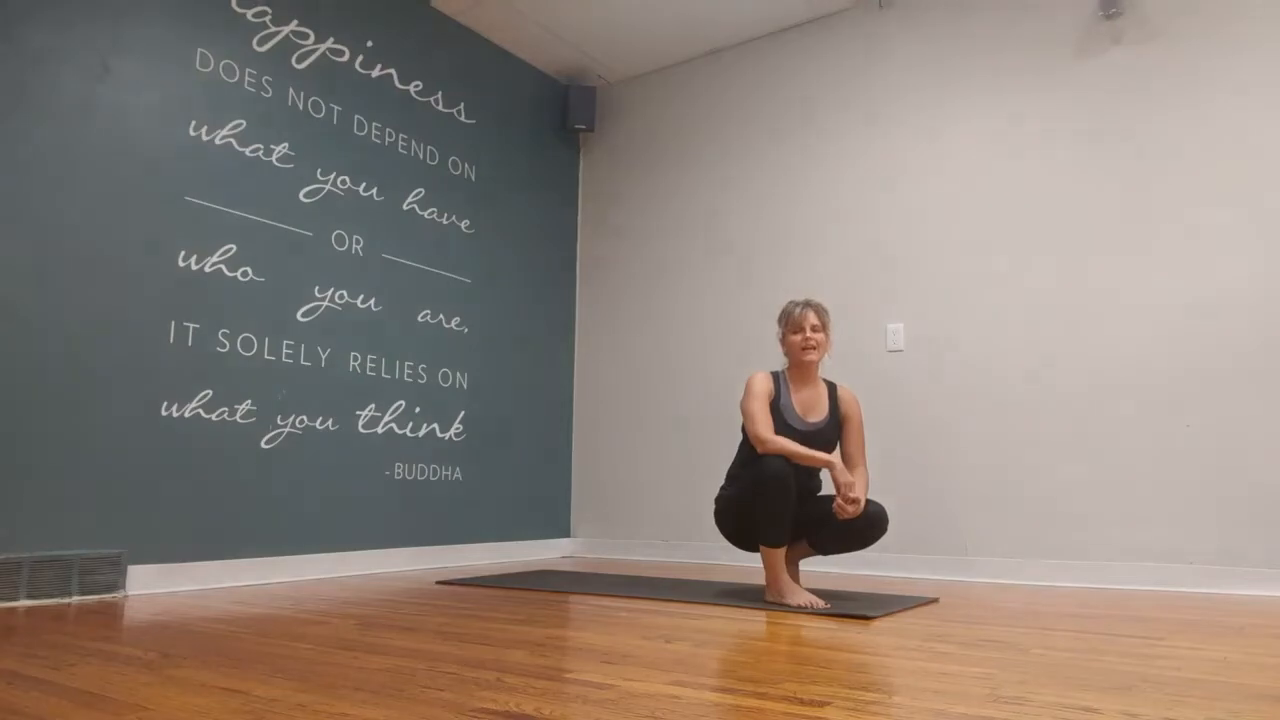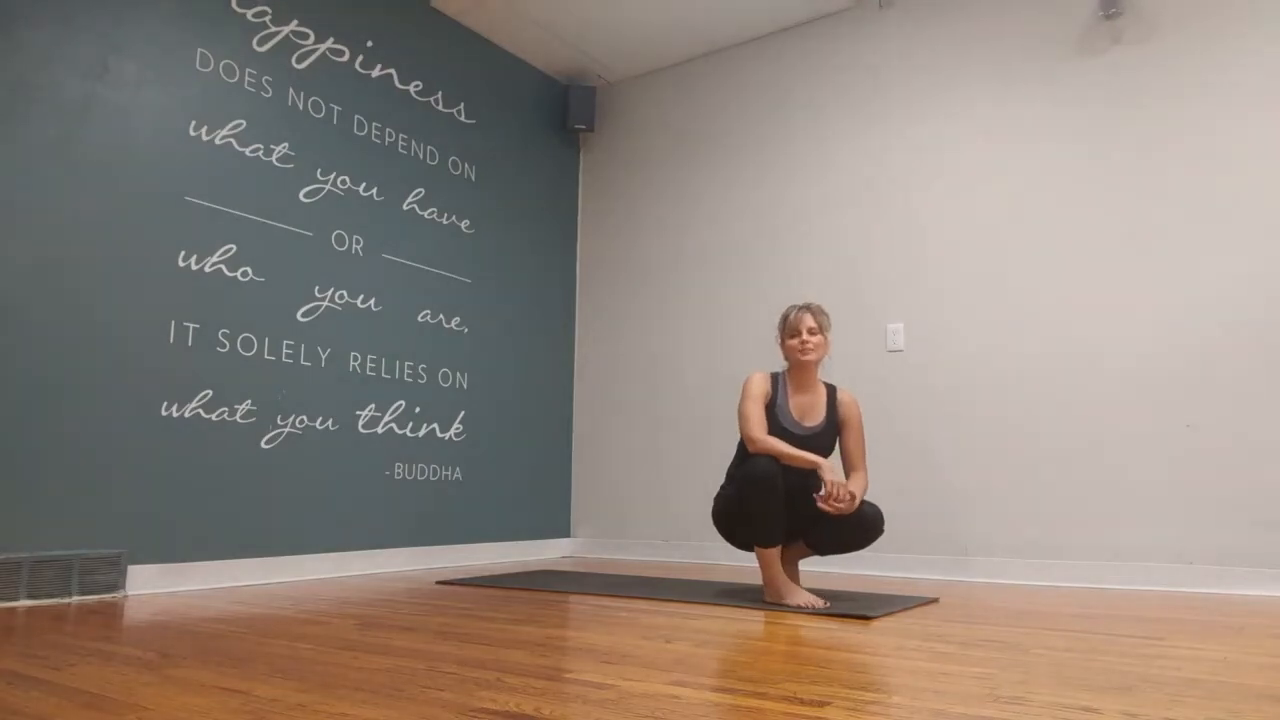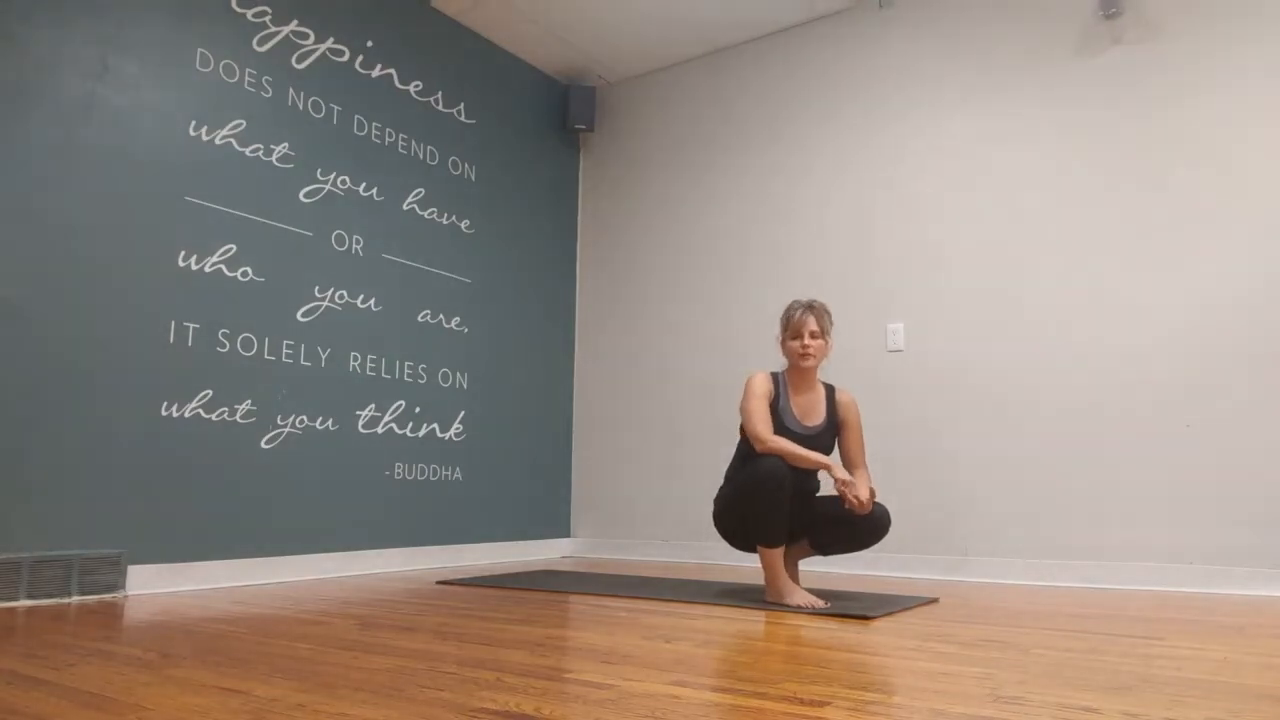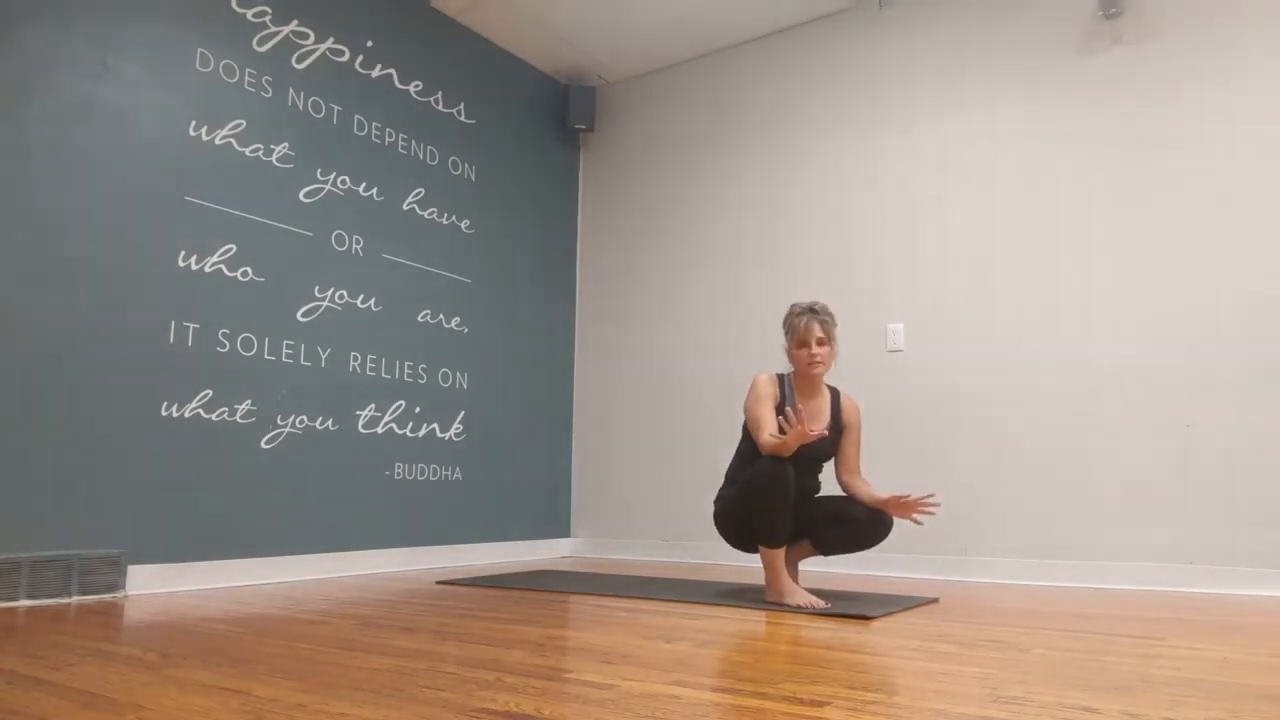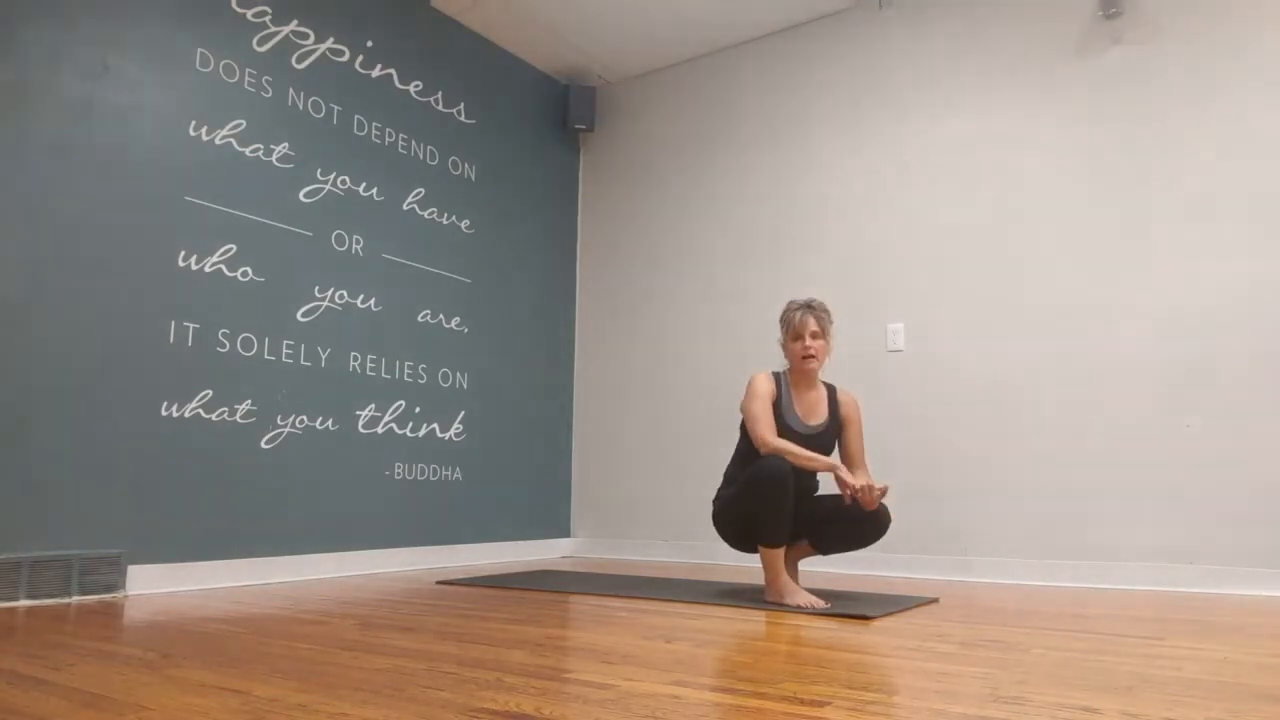
dt=1s
person 1, frame 1
left shoulder: (843, 400)
right shoulder: (763, 384)
left elbow: (857, 467)
right elbow: (764, 441)
left wrist: (857, 498)
right wrist: (830, 462)
left hip: (795, 509)
right hip: (743, 510)
left knee: (872, 518)
right knee: (775, 467)
left ankle: (788, 555)
right ankle: (777, 583)
person 1, frame 2
left shoulder: (842, 402)
right shoulder: (761, 384)
left elbow: (857, 470)
right elbow: (755, 440)
left wrist: (850, 497)
right wrist: (819, 463)
left hip: (797, 511)
right hip: (743, 512)
left knee: (868, 520)
right knee: (762, 467)
left ankle: (787, 555)
right ankle: (775, 584)
person 1, frame 3
left shoulder: (841, 402)
right shoulder: (762, 384)
left elbow: (858, 468)
right elbow: (763, 441)
left wrist: (862, 494)
right wrist: (828, 464)
left hip: (795, 511)
right hip: (741, 511)
left knee: (874, 519)
right knee: (771, 467)
left ankle: (788, 555)
right ankle: (776, 583)
person 1, frame 4
left shoulder: (845, 407)
right shoulder: (766, 386)
left elbow: (849, 476)
right elbow: (767, 445)
left wrist: (883, 502)
right wrist: (793, 440)
left hip: (794, 510)
right hip: (742, 512)
left knee: (875, 522)
right knee: (773, 468)
left ankle: (788, 555)
right ankle: (777, 583)
person 1, frame 5
left shoulder: (843, 403)
right shoulder: (764, 384)
left elbow: (857, 468)
right elbow: (767, 443)
left wrist: (868, 492)
right wrist: (833, 466)
left hip: (794, 510)
right hip: (740, 511)
left knee: (874, 517)
right knee: (774, 468)
left ankle: (789, 554)
right ankle: (776, 583)
